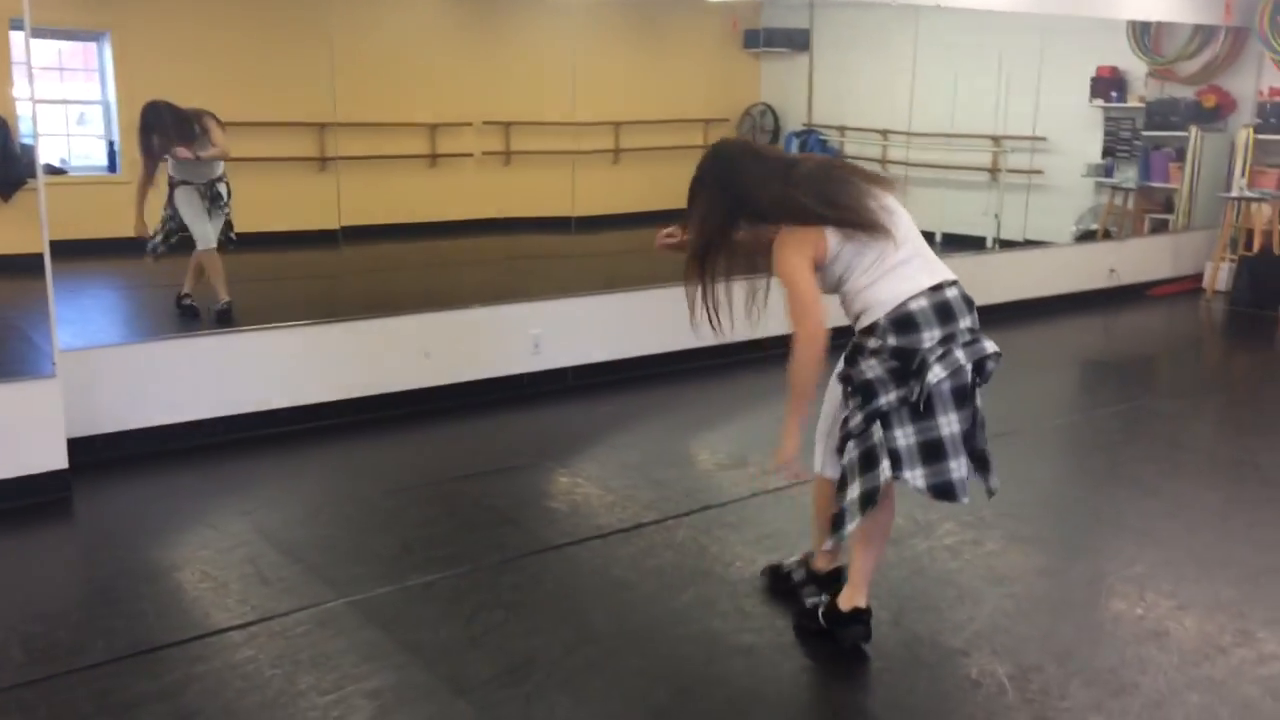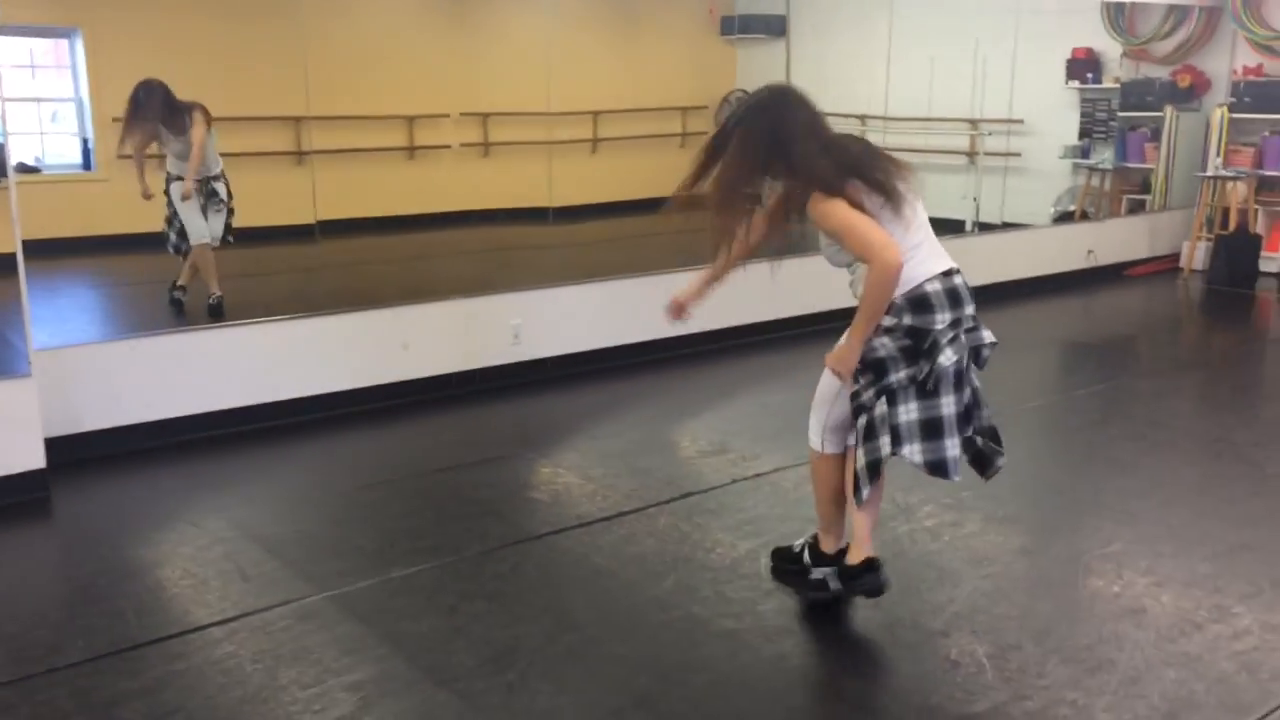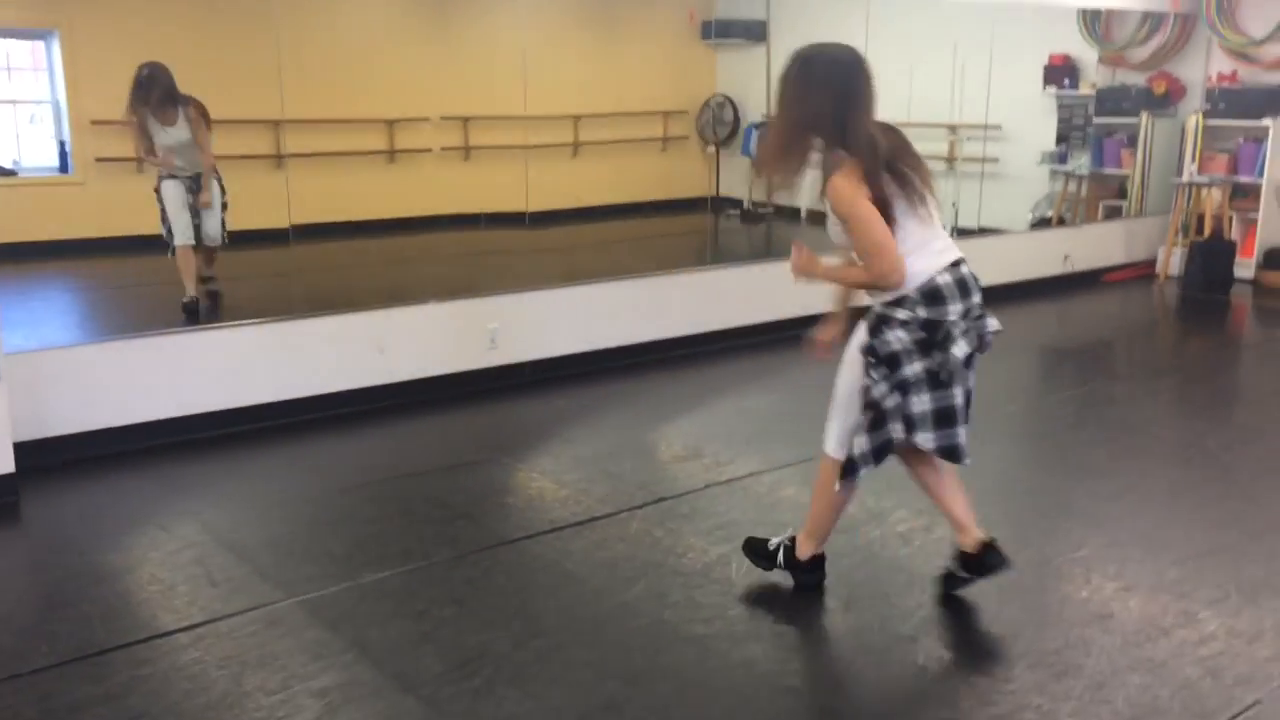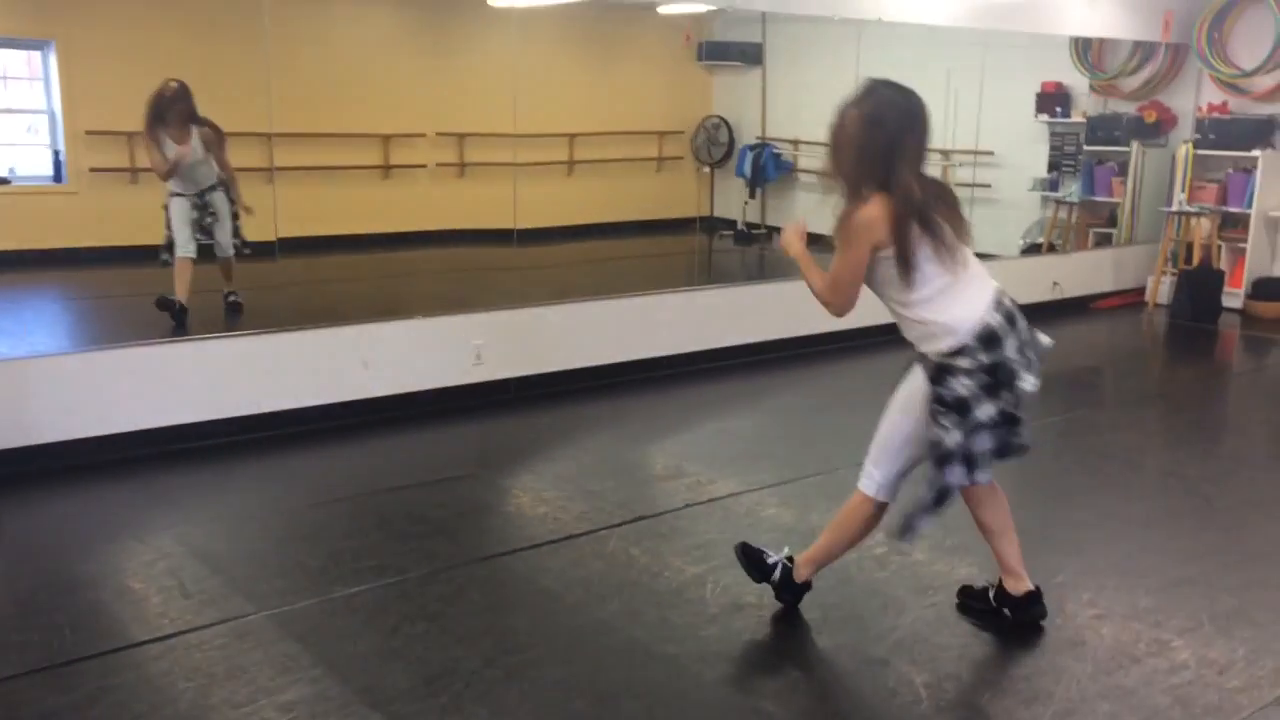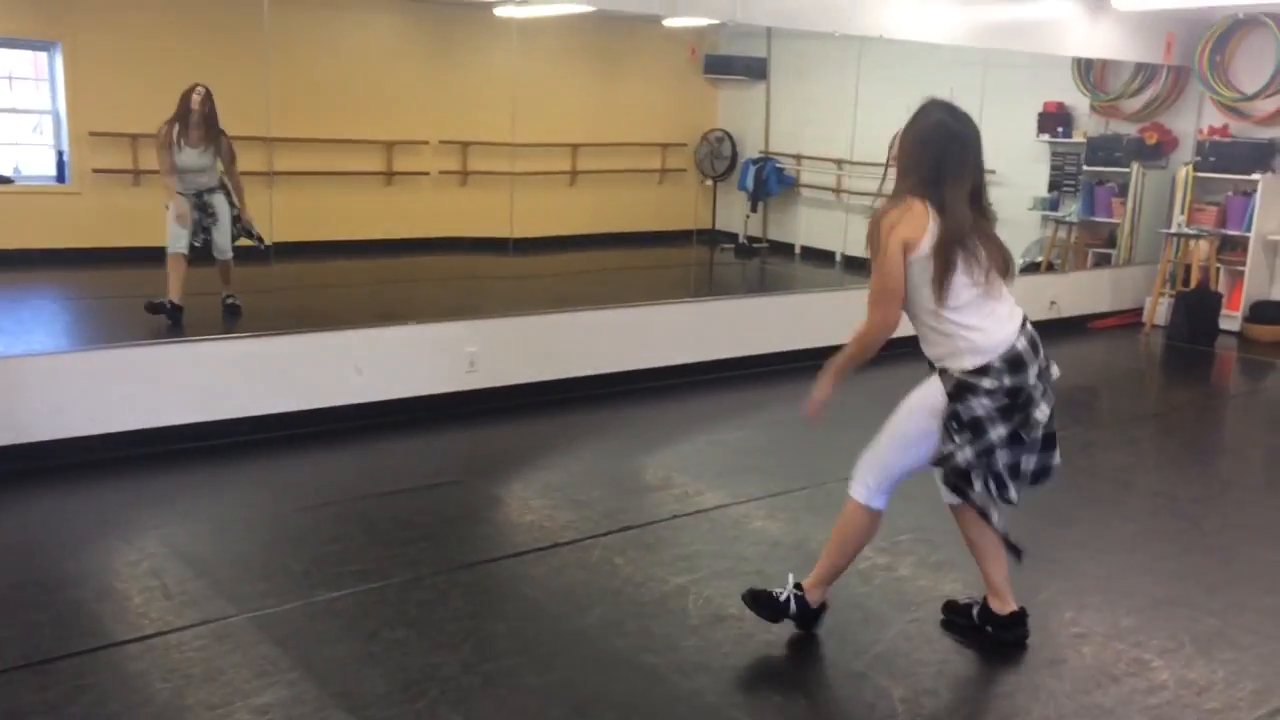
dt=0.2s
person 1, frame 1
left shoulder: (791, 237)
right shoulder: (837, 180)
left elbow: (810, 335)
left wrist: (791, 430)
right wrist: (696, 242)
left hip: (896, 334)
right hip: (953, 312)
left knee: (836, 455)
right knee: (872, 466)
left ankle: (821, 568)
right ankle: (850, 602)
person 1, frame 2
left shoulder: (820, 199)
right shoulder: (846, 158)
left elbow: (889, 262)
right elbow: (758, 231)
left wrist: (852, 345)
right wrist: (699, 287)
left hip: (903, 316)
right hip: (949, 299)
left knee: (828, 430)
right knee: (860, 436)
left ankle: (828, 549)
right ankle: (859, 557)
person 1, frame 3
left shoulder: (844, 179)
right shoulder: (882, 145)
left elbow: (888, 272)
left wrist: (818, 270)
right wrist: (840, 316)
left hip: (911, 313)
right hip: (955, 293)
left knee: (846, 443)
right knee: (907, 435)
left ankle: (804, 556)
right ankle: (974, 543)
person 1, frame 4
left shoulder: (868, 214)
right shoulder: (923, 192)
left elbow: (838, 301)
left wrist: (797, 251)
left hip: (960, 360)
right hip: (1002, 331)
left knee: (879, 477)
right knee: (964, 466)
left ankle: (796, 572)
right ankle: (1019, 592)
person 1, frame 5
left shoulder: (899, 217)
right shoulder: (966, 211)
left elbow: (881, 325)
left wrist: (831, 372)
left hip: (976, 378)
right hip: (1019, 357)
left knee: (871, 476)
right knee: (964, 484)
left ankle: (809, 598)
right ankle: (1003, 611)
person 2, frame 1
left shoulder: (203, 121)
right shoulder: (159, 142)
left elbow: (223, 152)
right elbow: (145, 179)
left wrist: (194, 156)
right wrist: (139, 219)
left hip: (214, 182)
right hip: (184, 185)
left knee: (209, 242)
right knee: (205, 239)
left ankle: (186, 294)
right ankle: (223, 300)
person 2, frame 2
left shoulder: (194, 114)
right shoulder: (151, 126)
left elbow: (198, 146)
right elbow: (137, 150)
left wrist: (191, 182)
right wrist: (142, 183)
left hip: (212, 178)
right hip: (179, 180)
left knee: (214, 237)
right knee: (199, 236)
left ankle: (180, 285)
right ankle: (215, 294)
person 2, frame 3
left shoulder: (189, 109)
right shoulder: (142, 117)
left elbow: (205, 150)
right elbow: (144, 156)
left wrist: (206, 189)
right wrist: (158, 162)
left hip: (203, 176)
right hip: (172, 179)
left knee: (212, 235)
right knee: (182, 236)
left ankle: (206, 276)
right ankle: (191, 296)
person 2, frame 4
left shoulder: (202, 131)
right shoulder: (153, 132)
left elbow: (224, 166)
right elbow: (161, 172)
left wrist: (239, 200)
right wrist: (176, 161)
left hip: (212, 191)
right hip: (180, 195)
left knee: (224, 246)
right knee: (184, 247)
left ankle: (229, 291)
right ankle: (179, 302)
person 2, frame 5
left shoulder: (216, 137)
right shoulder: (168, 132)
left elbow: (232, 174)
right elbow: (167, 174)
left wrist: (243, 209)
right wrist: (176, 205)
left hip: (213, 193)
right hip: (182, 195)
left knee: (223, 249)
right knee: (177, 245)
left ankle: (228, 296)
right ankle: (173, 303)
